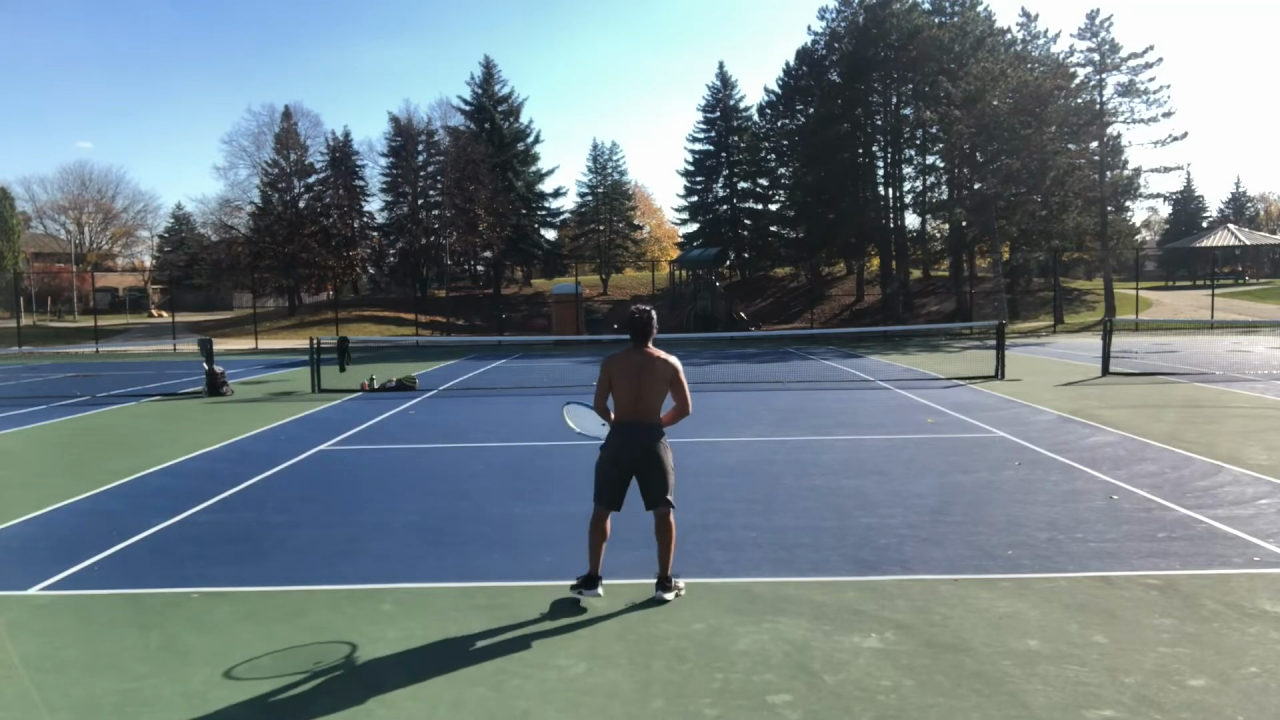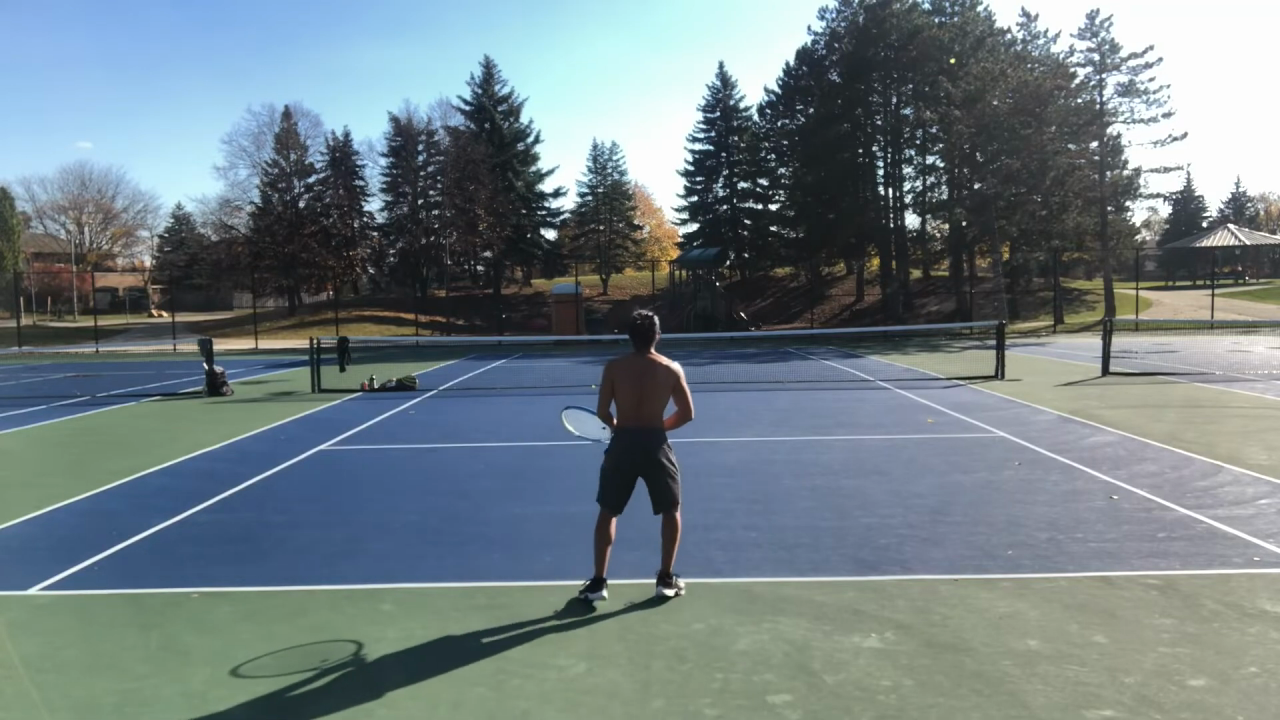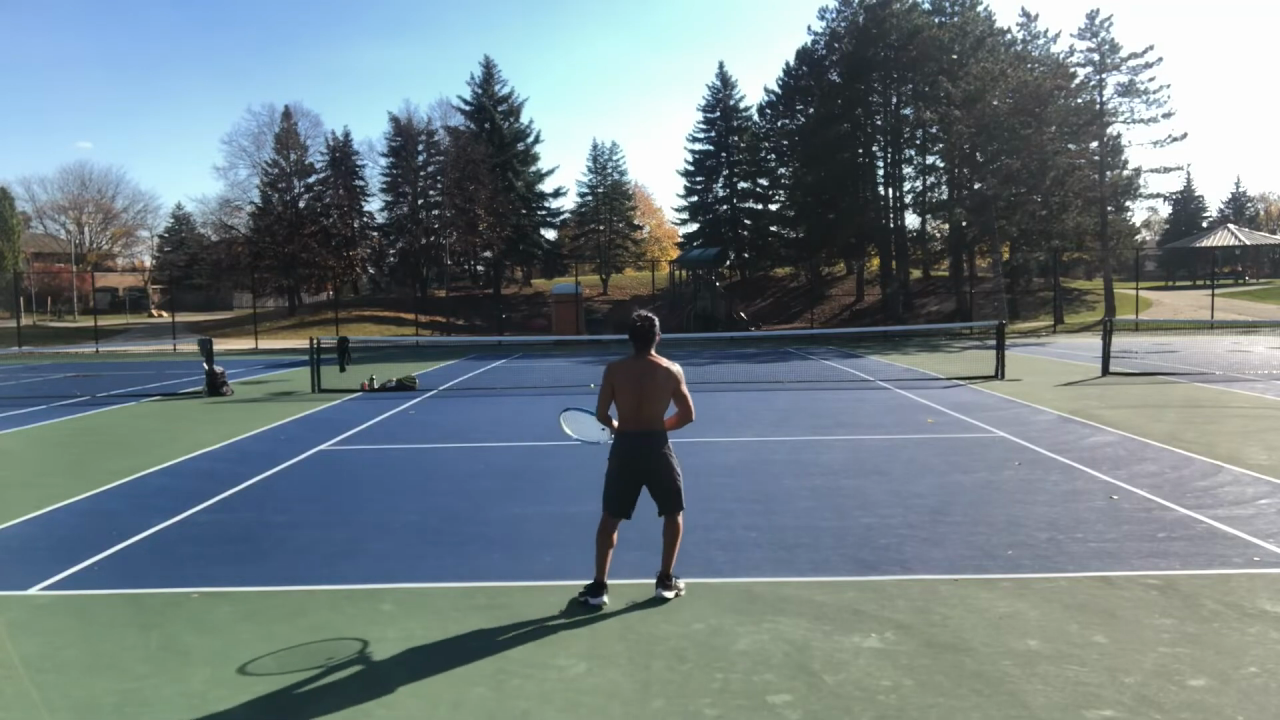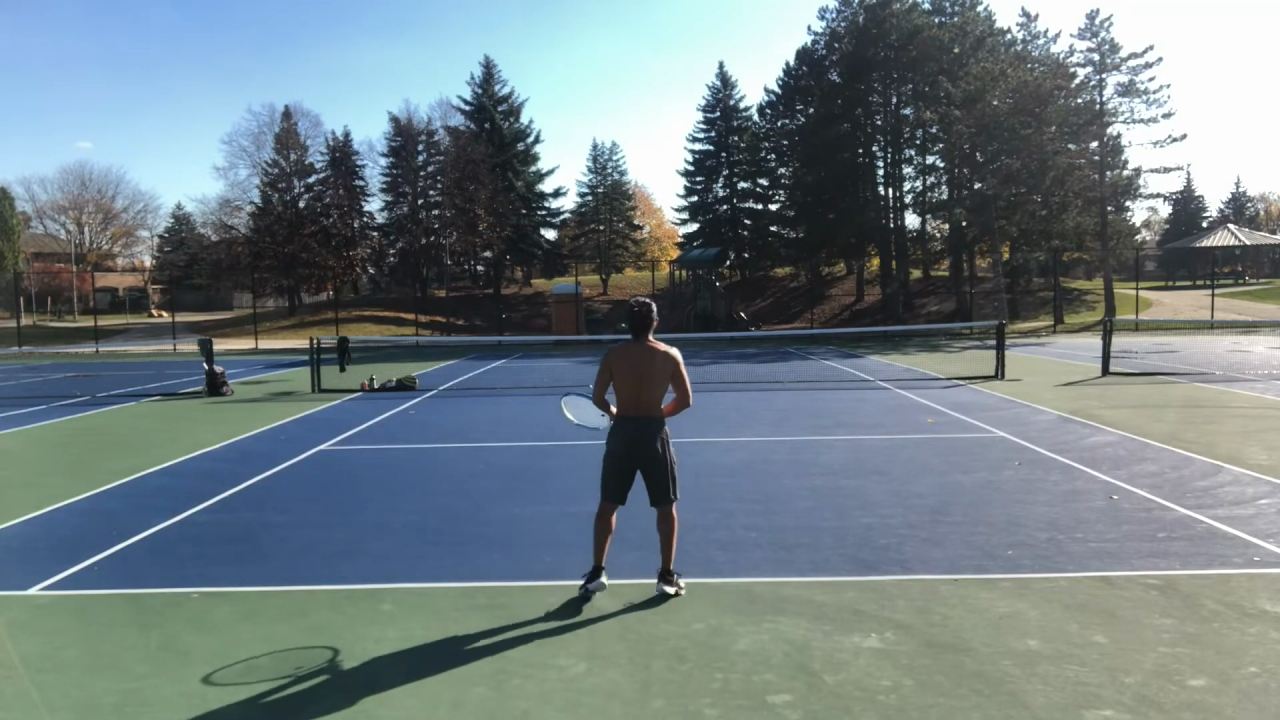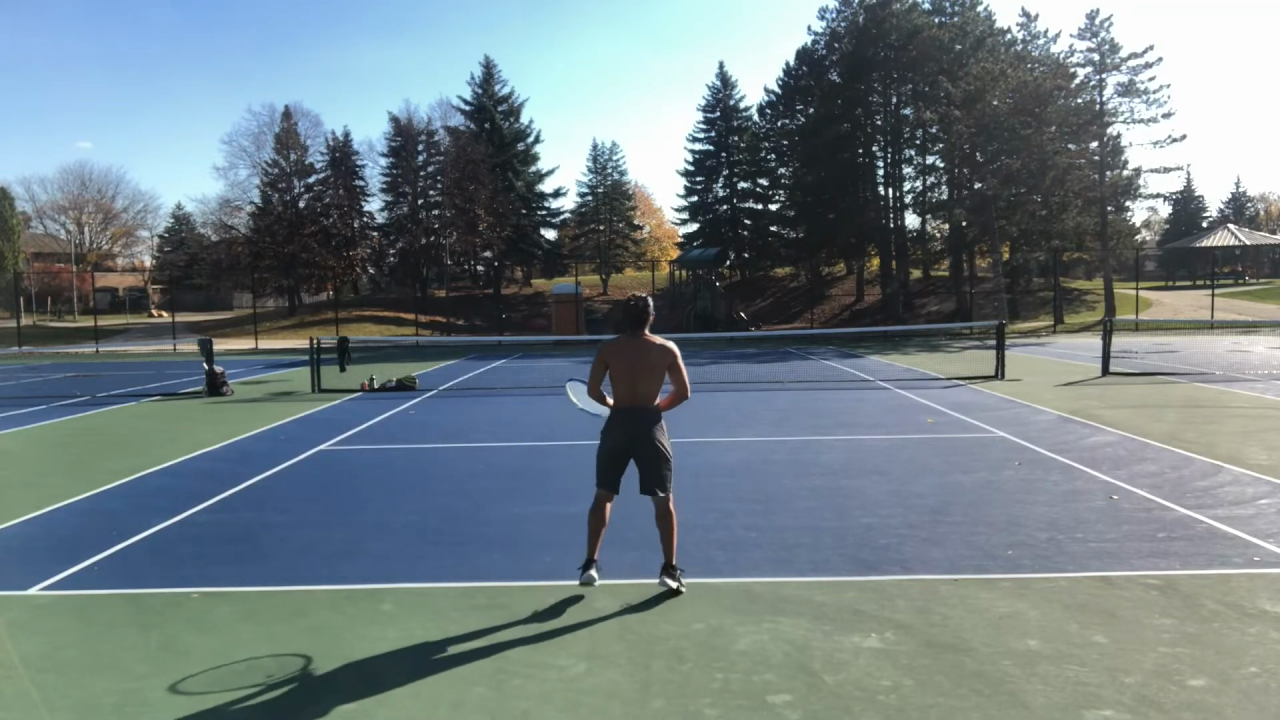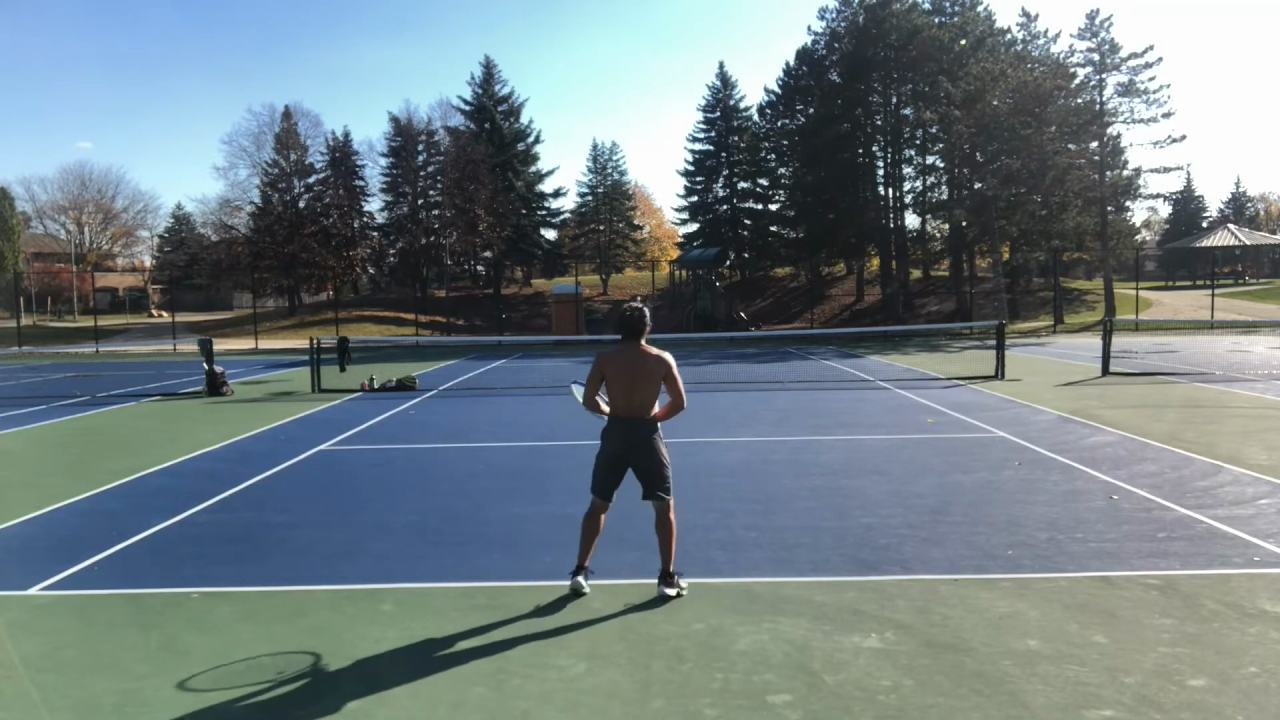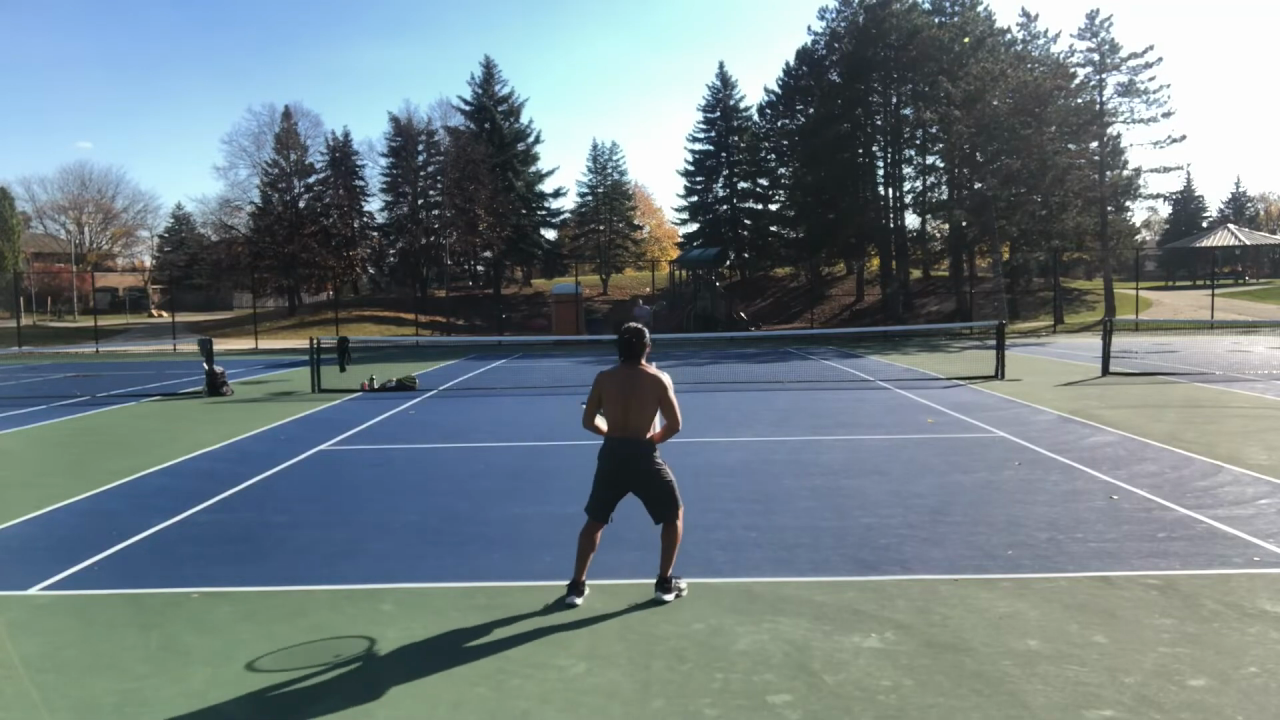
dt=0.1s
person 1, frame 1
left shoulder: (612, 362)
right shoulder: (669, 363)
left elbow: (599, 406)
right elbow: (684, 408)
left hip: (619, 439)
right hip: (652, 439)
left knee: (601, 510)
right knee: (663, 511)
left ankle: (592, 578)
right ankle: (665, 581)
person 1, frame 2
left shoulder: (614, 367)
right shoulder: (672, 369)
left elbow: (602, 412)
right elbow: (687, 414)
left hip: (622, 444)
right hip: (654, 444)
left knee: (606, 514)
right knee: (671, 511)
left ankle: (598, 582)
right ankle: (666, 579)
person 1, frame 3
left shoulder: (614, 369)
right shoulder: (672, 370)
left elbow: (601, 414)
right elbow: (687, 415)
left hip: (625, 447)
right hip: (657, 447)
left knee: (610, 518)
right knee: (673, 514)
left ankle: (599, 585)
right ankle: (666, 580)
person 1, frame 4
left shoulder: (612, 355)
right shoulder: (670, 356)
left elbow: (598, 398)
right elbow: (685, 400)
left hip: (622, 432)
right hip: (653, 433)
left knee: (608, 505)
right knee: (666, 506)
left ankle: (597, 571)
right ankle: (667, 575)
person 1, frame 5
left shoulder: (608, 349)
right shoulder: (667, 349)
left elbow: (593, 391)
right elbow: (683, 392)
left hip: (618, 423)
right hip: (649, 424)
left knee: (603, 495)
right knee: (663, 499)
left ankle: (590, 563)
right ankle: (670, 569)
person 1, frame 6
left shoulder: (604, 358)
right shoulder: (662, 359)
left elbow: (589, 400)
right elbow: (679, 404)
left hip: (614, 434)
right hip: (646, 435)
left knee: (599, 504)
right knee: (663, 505)
left ankle: (581, 571)
right ankle: (668, 579)
person 1, frame 7
left shoulder: (604, 378)
right shoulder: (659, 379)
left elbow: (589, 421)
right elbow: (674, 425)
left hip: (612, 454)
right hip: (644, 456)
left knee: (594, 521)
right knee: (673, 513)
left ankle: (576, 586)
right ankle: (665, 582)
